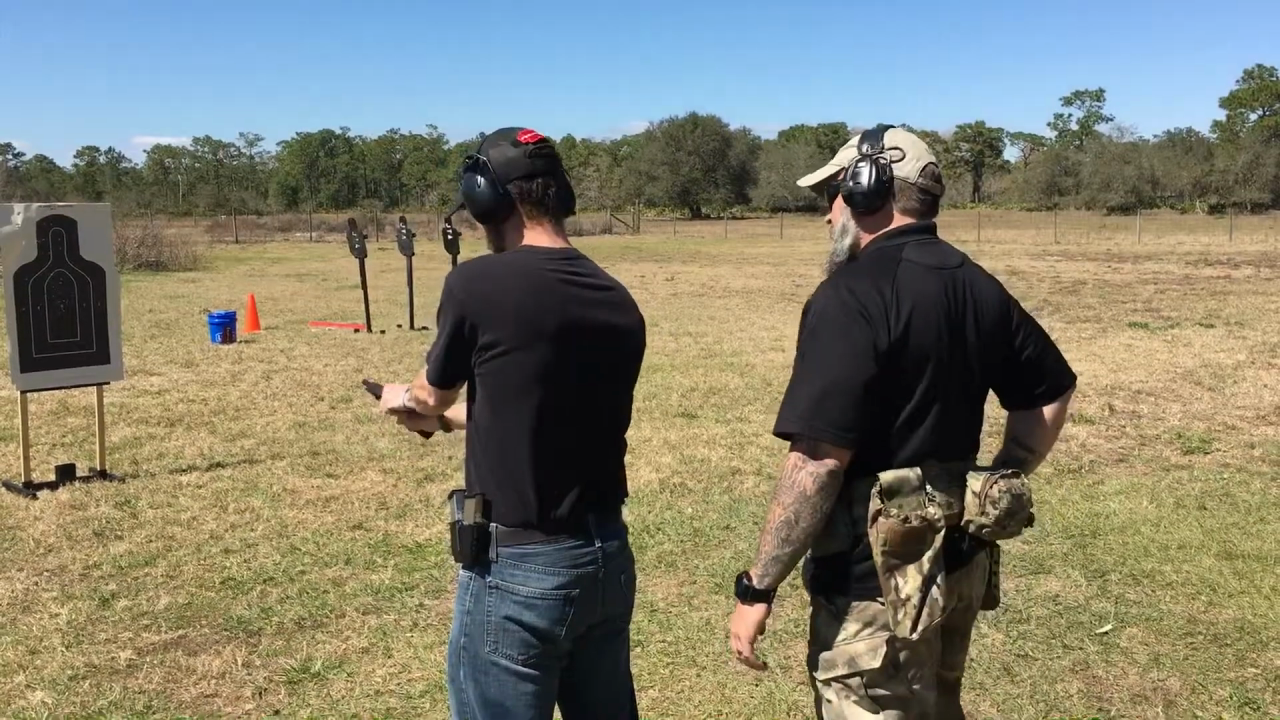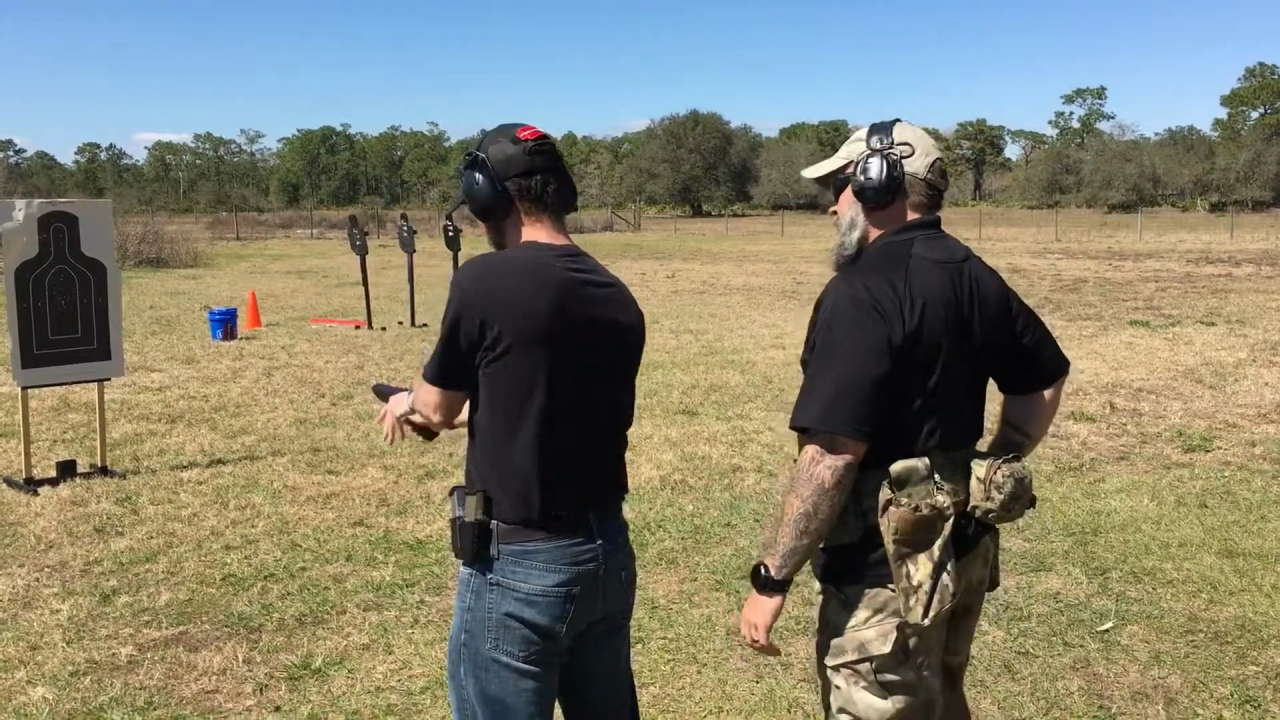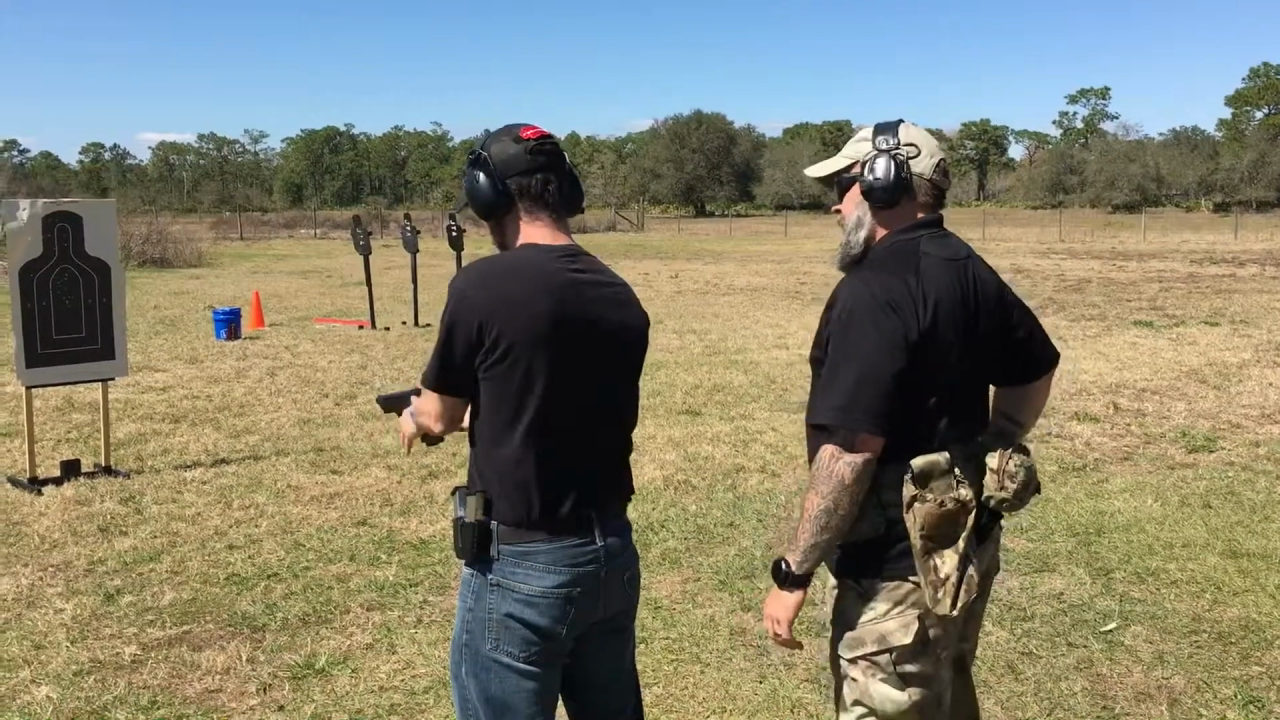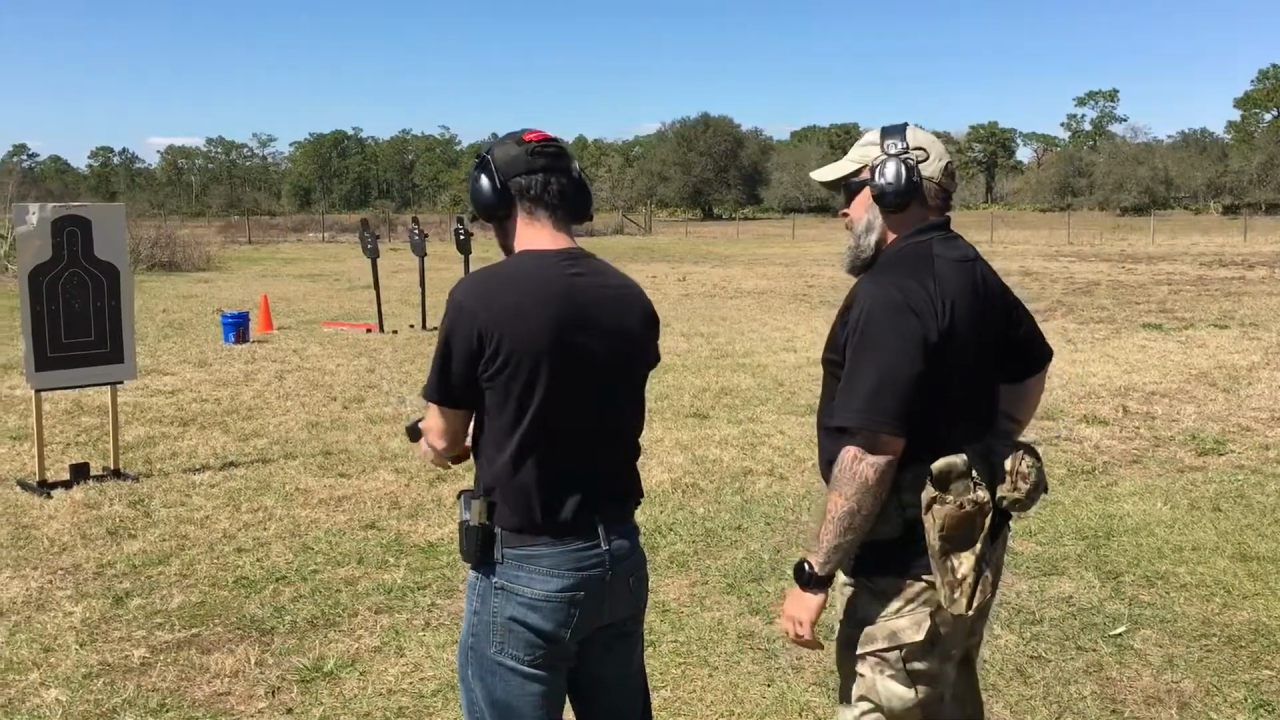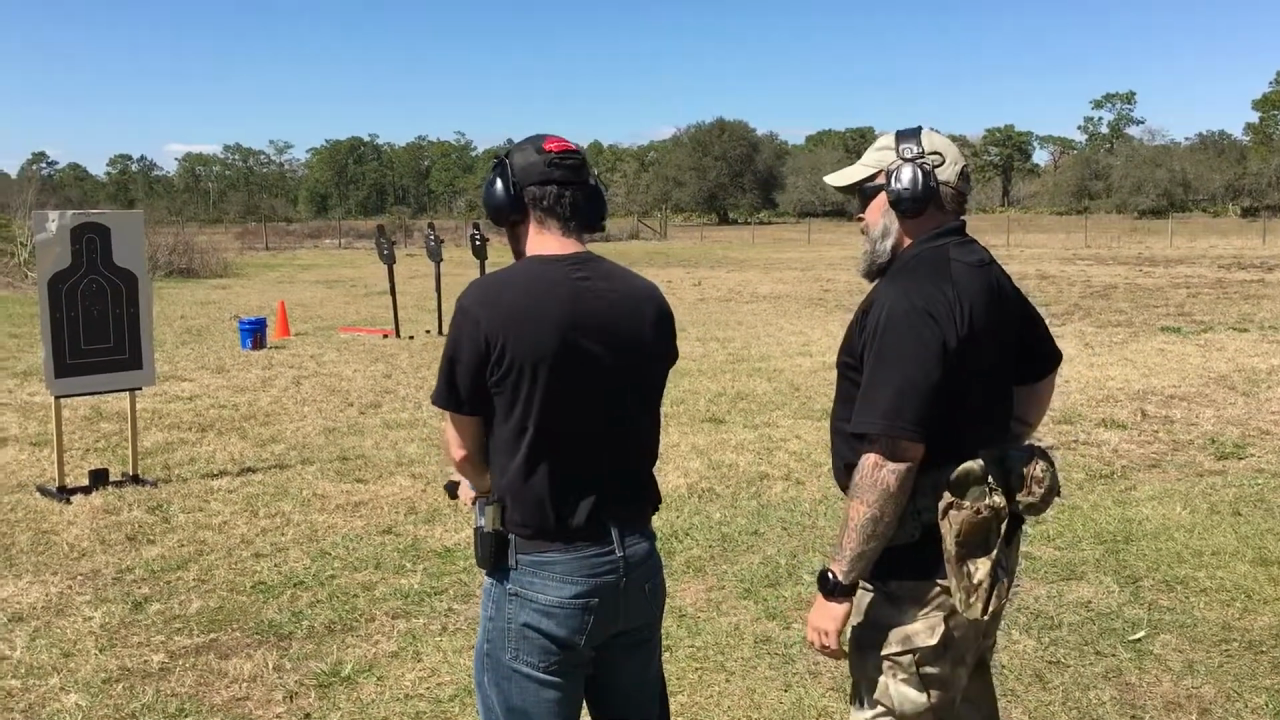
dt=0.2s
person 1, frame 1
left shoulder: (851, 296)
right shoulder: (976, 285)
left elbow: (819, 459)
right elbow: (1051, 393)
left wrist: (756, 587)
right wrist: (993, 488)
left hip: (878, 571)
right hip: (958, 552)
person 1, frame 2
left shoulder: (862, 291)
right shoulder: (975, 276)
left elbow: (833, 452)
right elbow: (1044, 380)
left wrist: (770, 579)
left hip: (887, 561)
right hip: (961, 541)
person 1, frame 3
left shoulder: (874, 289)
right shoulder: (972, 272)
left elbow: (852, 448)
right elbow: (1034, 371)
left wrist: (791, 574)
left hip: (898, 557)
right hip: (964, 535)
person 1, frame 4
left shoulder: (890, 292)
right shoulder: (975, 272)
left elbow: (872, 449)
right elbow: (1029, 370)
left wrist: (813, 575)
left hip: (911, 556)
person 1, frame 5
left shoulder: (908, 297)
right shoulder: (987, 276)
left elbow: (891, 456)
right elbow: (1039, 372)
left wrist: (837, 584)
left hip: (924, 561)
person 2, frame 1
left shoulder: (479, 284)
right shoulder: (620, 303)
left elbow: (433, 395)
left wrist: (406, 398)
right wrist: (443, 414)
left hip: (517, 569)
right hip: (606, 555)
person 2, frame 2
left shoulder: (485, 281)
right shoulder: (620, 298)
left elbow: (438, 407)
left wrist: (406, 404)
right wrist: (433, 410)
left hip: (519, 564)
right hip: (607, 551)
person 2, frame 3
left shoulder: (483, 285)
right shoulder: (623, 298)
left elbow: (437, 418)
left wrist: (414, 417)
left hip: (520, 564)
right hip: (611, 552)
person 2, frame 4
left shoulder: (482, 295)
right shoulder: (632, 299)
left elbow: (444, 440)
left wrist: (436, 441)
left hip: (525, 568)
right hip: (618, 555)
person 2, frame 5
left shoulder: (489, 302)
right shoulder: (646, 300)
left elbow: (464, 452)
left wrist: (482, 485)
left hip: (540, 573)
right hip: (634, 560)
